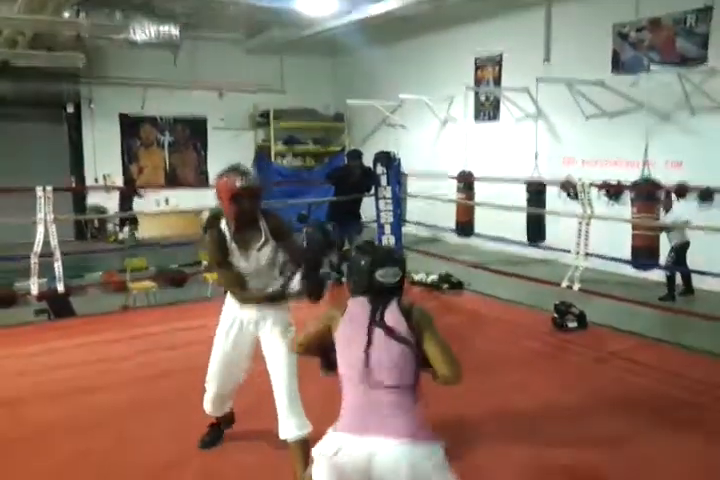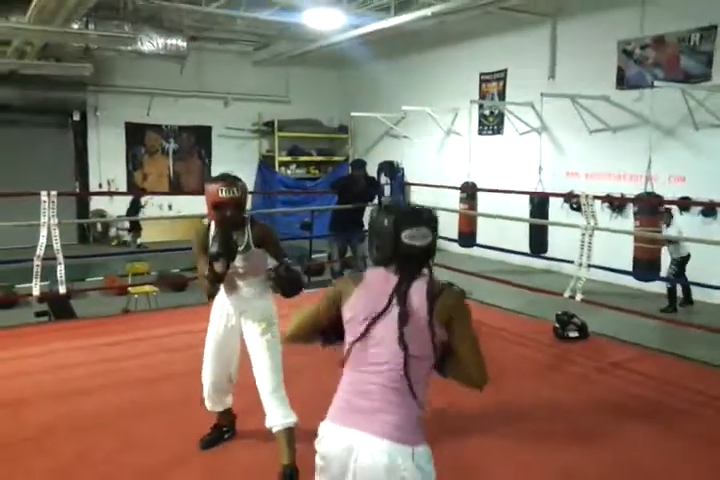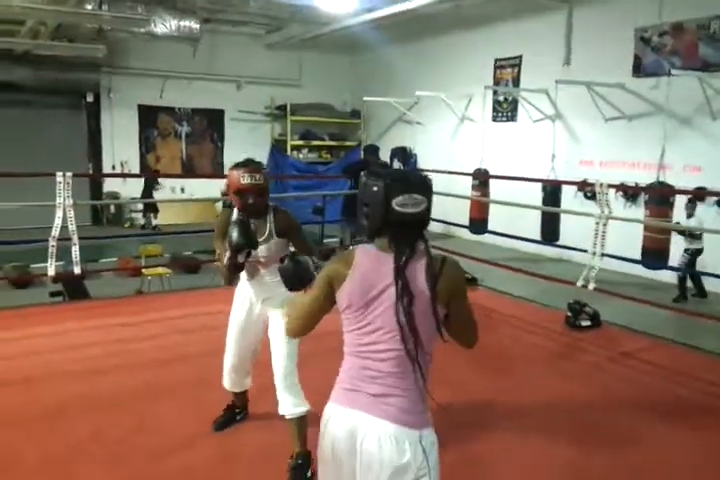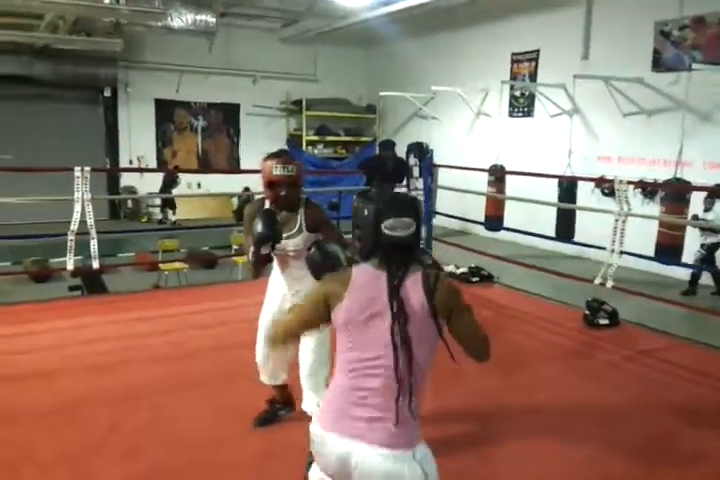
dt=0.3s
person 1, frame 1
left shoulder: (274, 224)
right shoulder: (216, 238)
left elbow: (298, 260)
right elbow: (240, 292)
right wrist: (285, 290)
left hip: (274, 315)
right hip: (239, 312)
left knee: (286, 393)
right knee: (218, 383)
right ankle: (221, 419)
person 1, frame 2
left shoulder: (260, 232)
right shoulder: (205, 237)
left elbow: (283, 263)
right elbow: (209, 291)
left wrist: (287, 275)
right wrist: (216, 266)
left hip: (258, 309)
right hip: (224, 307)
left knee: (270, 386)
right knee: (214, 375)
right ankle: (225, 423)
person 1, frame 3
left shoulder: (282, 220)
right shoulder: (226, 222)
left elbow: (309, 256)
right elbow: (228, 277)
left hip: (280, 296)
right hip: (248, 293)
left knee: (285, 374)
right knee: (235, 359)
right ankle: (238, 406)
person 1, frame 4
left shoulder: (313, 213)
right shoulder: (255, 212)
left elbow: (342, 248)
right elbow: (255, 270)
right wrist: (260, 249)
left hip: (312, 289)
right hip: (280, 287)
left knee: (312, 370)
right knee: (267, 354)
right ankle: (282, 399)
person 2, frame 1
left shoulder: (341, 313)
right shoulder: (413, 314)
left elbow: (301, 346)
right elbow: (450, 375)
right wrist: (422, 360)
left hip: (350, 446)
right hip: (409, 454)
person 2, frame 2
left shoulder: (351, 286)
right shoulder: (446, 299)
left elbow: (291, 333)
right elbow: (477, 377)
left hip: (337, 434)
right hip: (395, 449)
person 2, frame 3
left shoulder: (343, 265)
right shoulder: (444, 272)
left elbow: (294, 327)
right elbow: (468, 338)
left hip: (340, 417)
right hip: (400, 433)
person 2, frame 4
left shoulder: (340, 283)
right shoulder: (437, 287)
left elbow: (277, 336)
right elbow: (481, 352)
left hip: (330, 436)
right hip: (391, 454)
